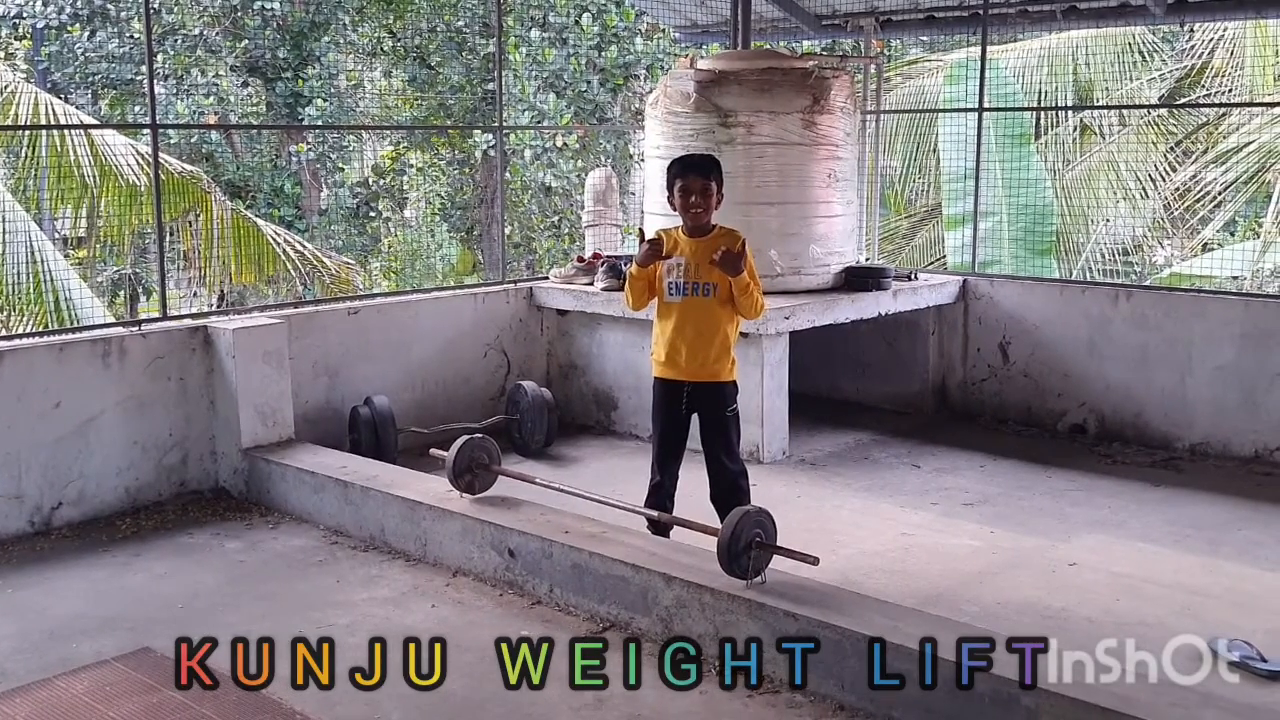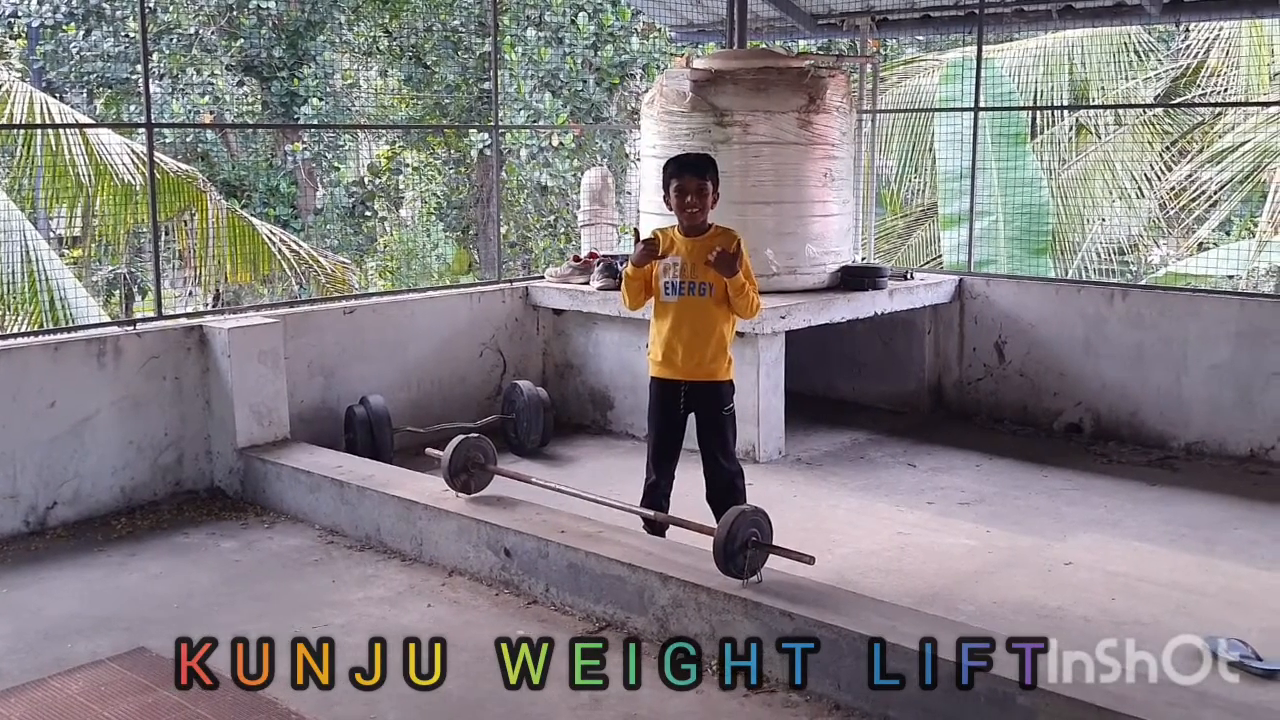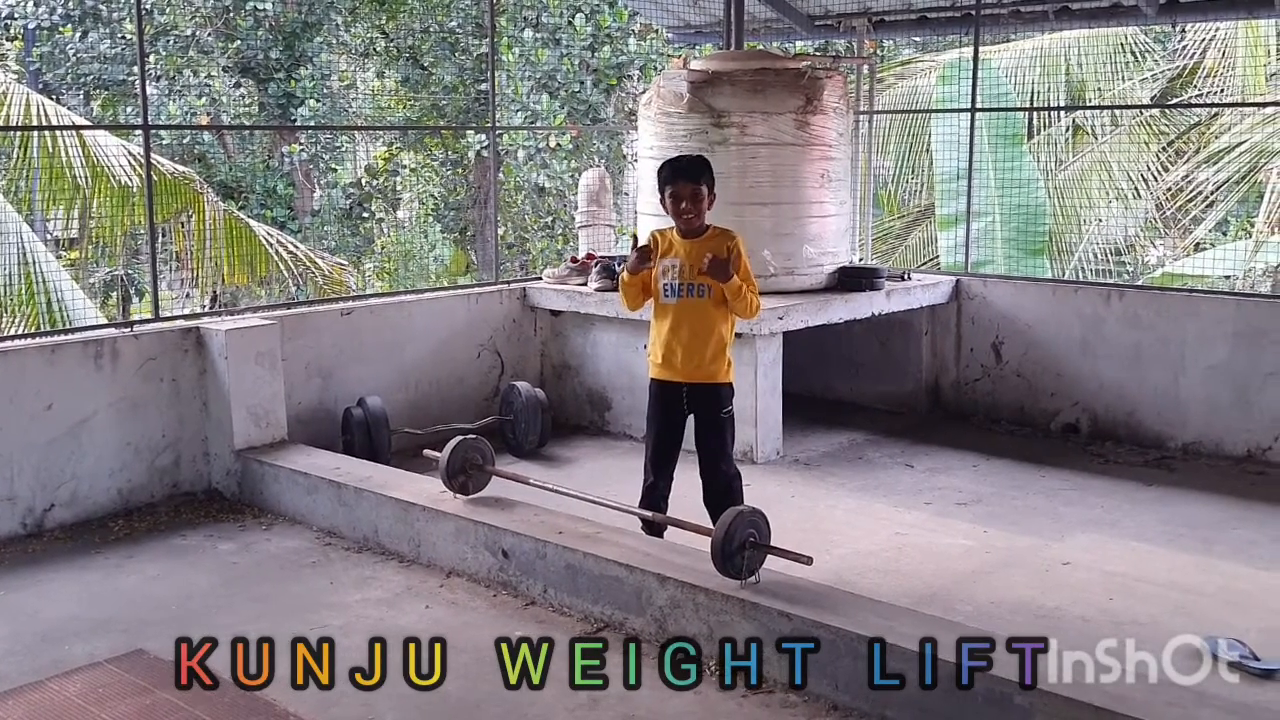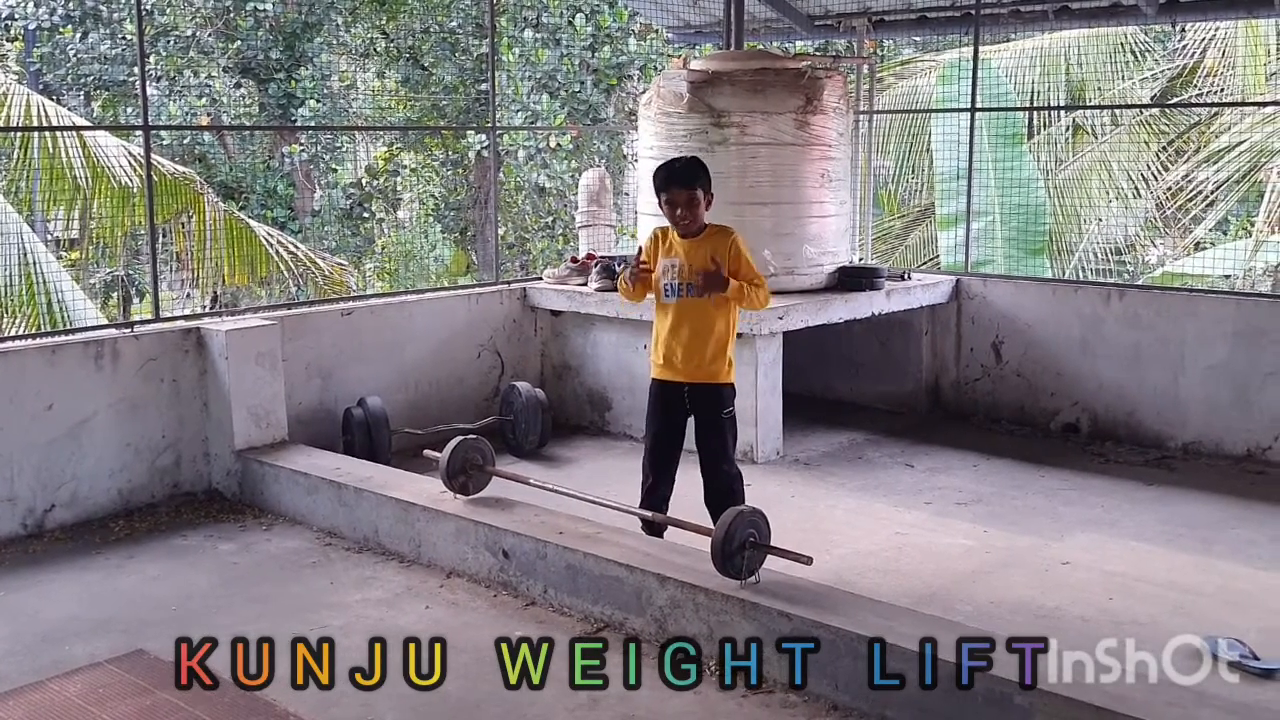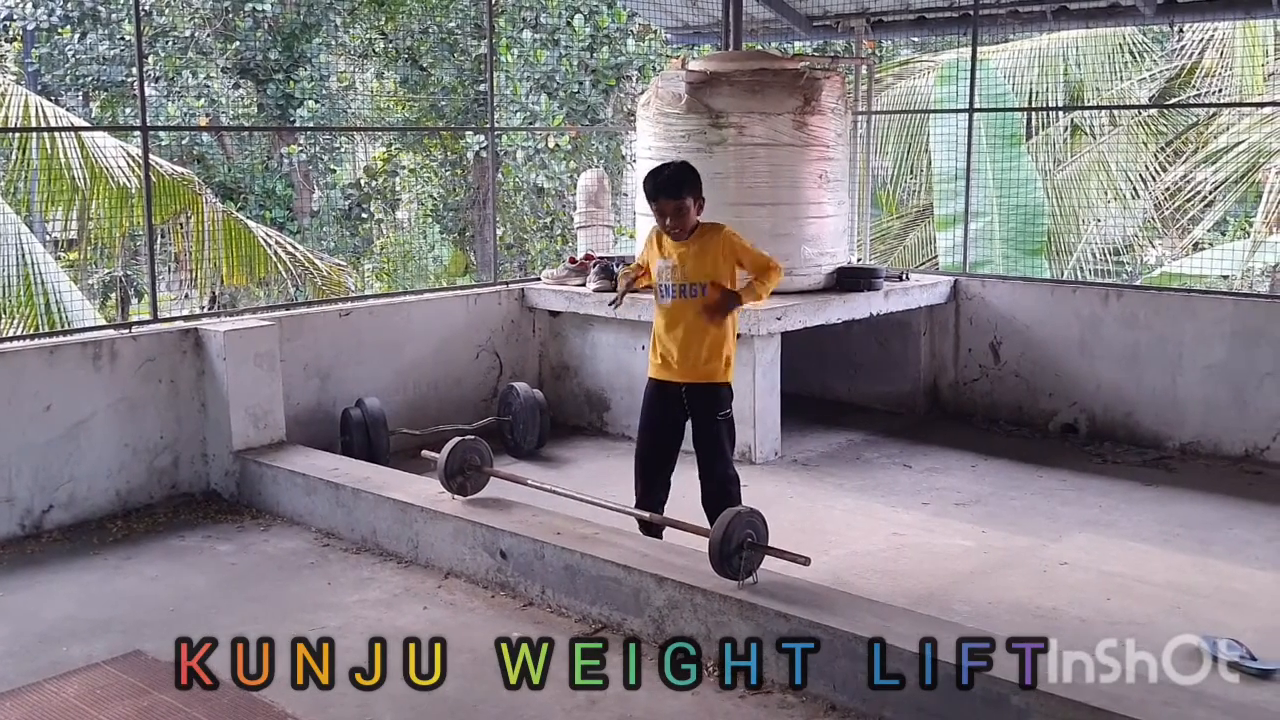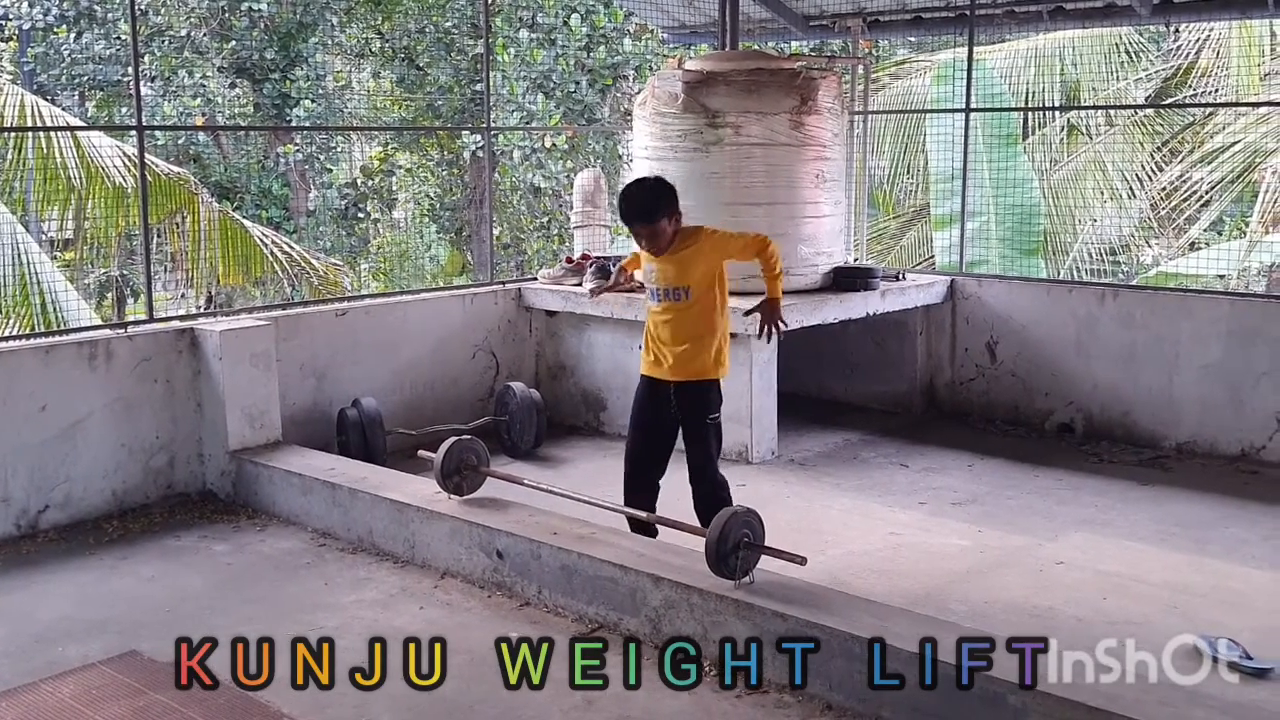
dt=0.4s
person 1, frame 1
left shoulder: (733, 244)
right shoulder: (661, 243)
left elbow: (754, 310)
right elbow: (635, 302)
left wrist: (738, 275)
right wrist: (639, 266)
left hip: (717, 376)
right hip: (668, 374)
left knee: (725, 465)
right knee: (663, 462)
right ankle: (656, 535)
person 1, frame 2
left shoulder: (729, 243)
right shoulder: (658, 243)
left elbow: (750, 309)
right elbow: (632, 302)
left wrist: (733, 275)
right wrist: (634, 266)
left hip: (714, 376)
right hip: (665, 374)
left knee: (721, 465)
right knee: (659, 462)
right ankle: (652, 535)
person 1, frame 3
left shoulder: (728, 244)
right shoulder: (656, 244)
left elbow: (750, 309)
right elbow: (633, 303)
left wrist: (728, 280)
right wrist: (630, 272)
left hip: (713, 377)
right hip: (665, 376)
left knee: (719, 468)
right knee: (657, 464)
right ankle: (650, 538)
person 1, frame 4
left shoulder: (726, 241)
right shoulder: (657, 241)
left elbow: (761, 296)
right elbow: (633, 294)
left wrist: (727, 286)
right wrist: (629, 277)
left hip: (713, 378)
right hip: (665, 375)
left knee: (720, 469)
right knee: (656, 465)
right ankle: (650, 541)
person 1, frame 5
left shoulder: (722, 239)
right shoulder: (655, 240)
left elbow: (771, 270)
left wrist: (739, 296)
right wrist: (627, 278)
left hip: (710, 378)
right hip: (662, 376)
left knee: (717, 470)
right knee: (649, 464)
right ankle: (648, 541)
person 1, frame 6
left shoulder: (706, 242)
right shoulder: (647, 246)
left elbow: (764, 247)
left wrist: (773, 298)
right wrist: (622, 270)
left hip: (699, 377)
right hip: (654, 375)
left knee: (704, 470)
right knee: (638, 465)
